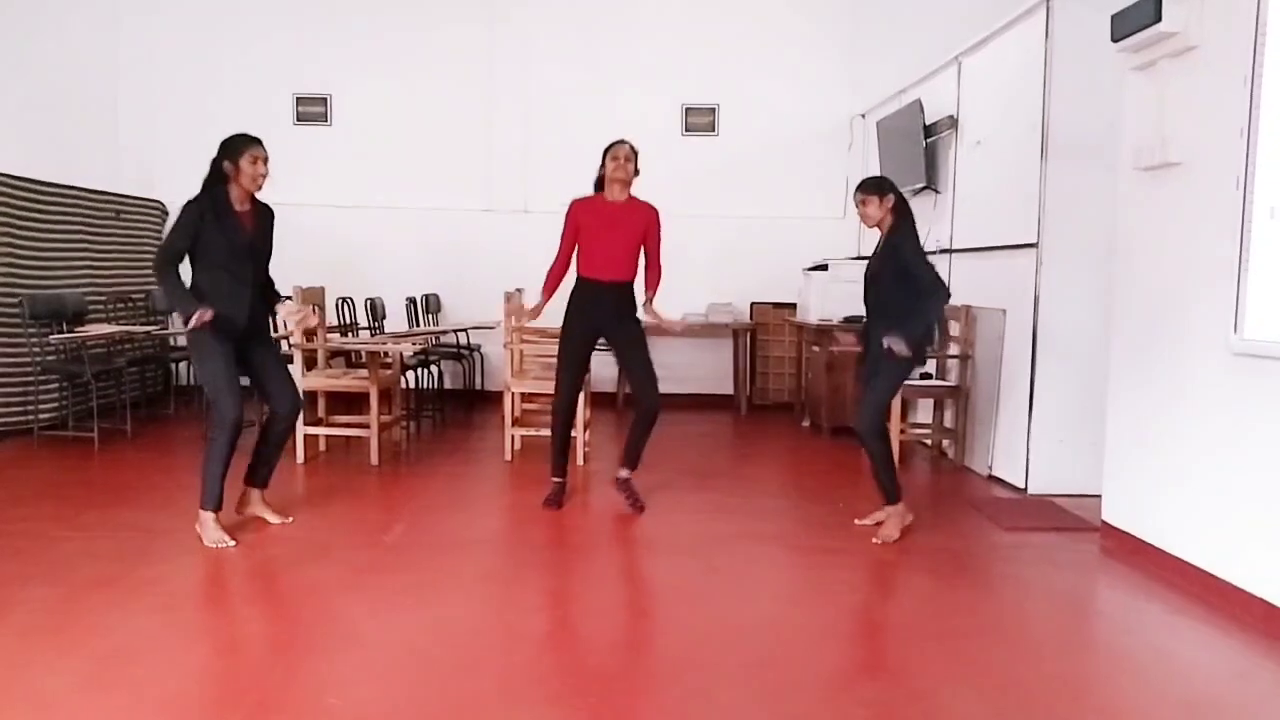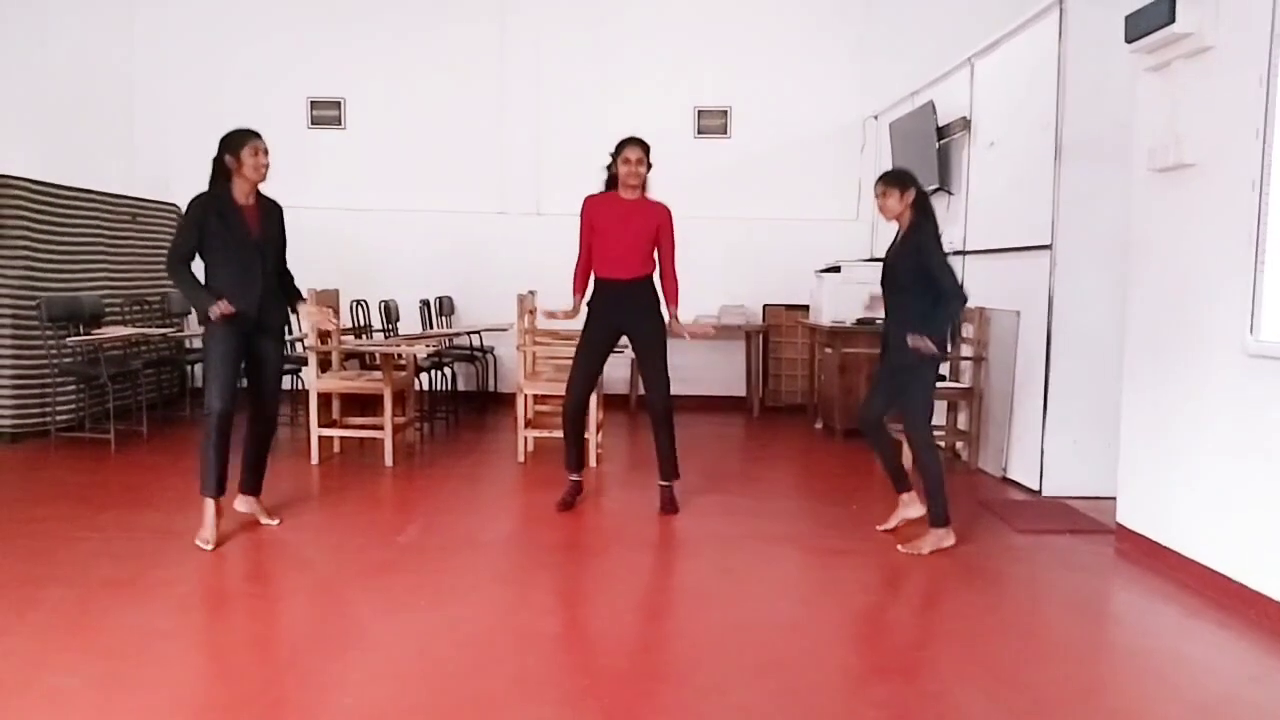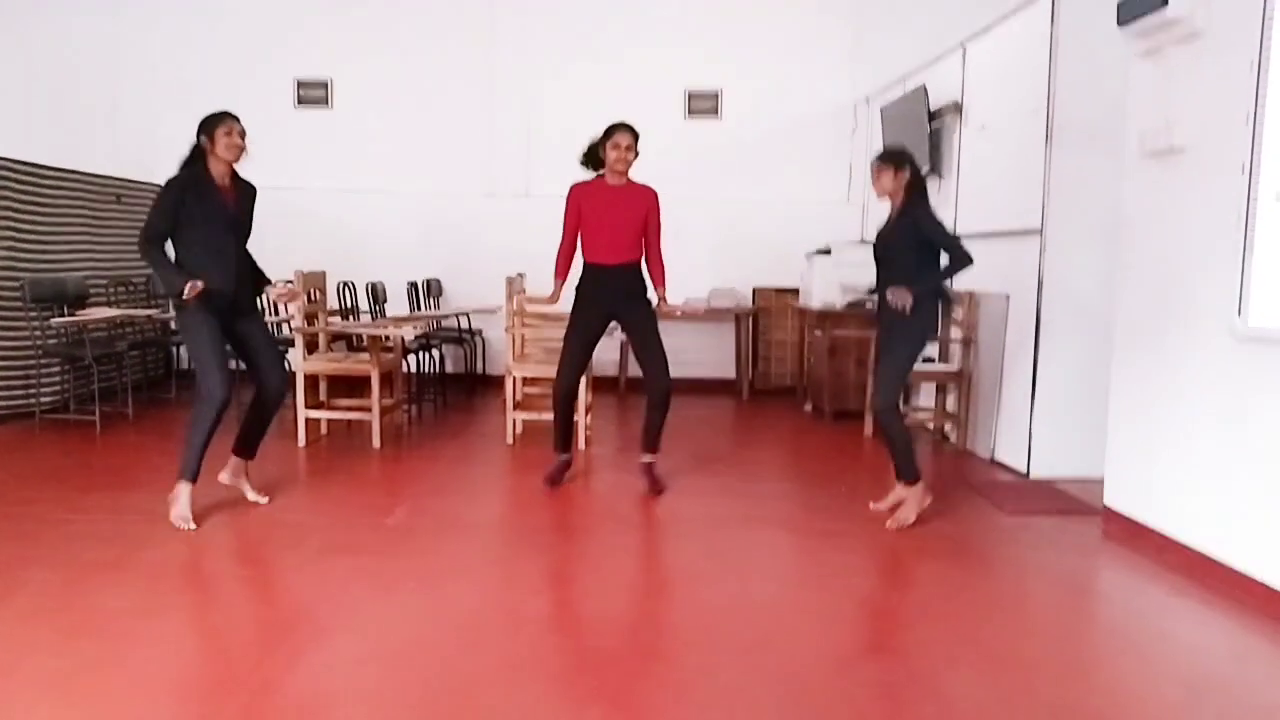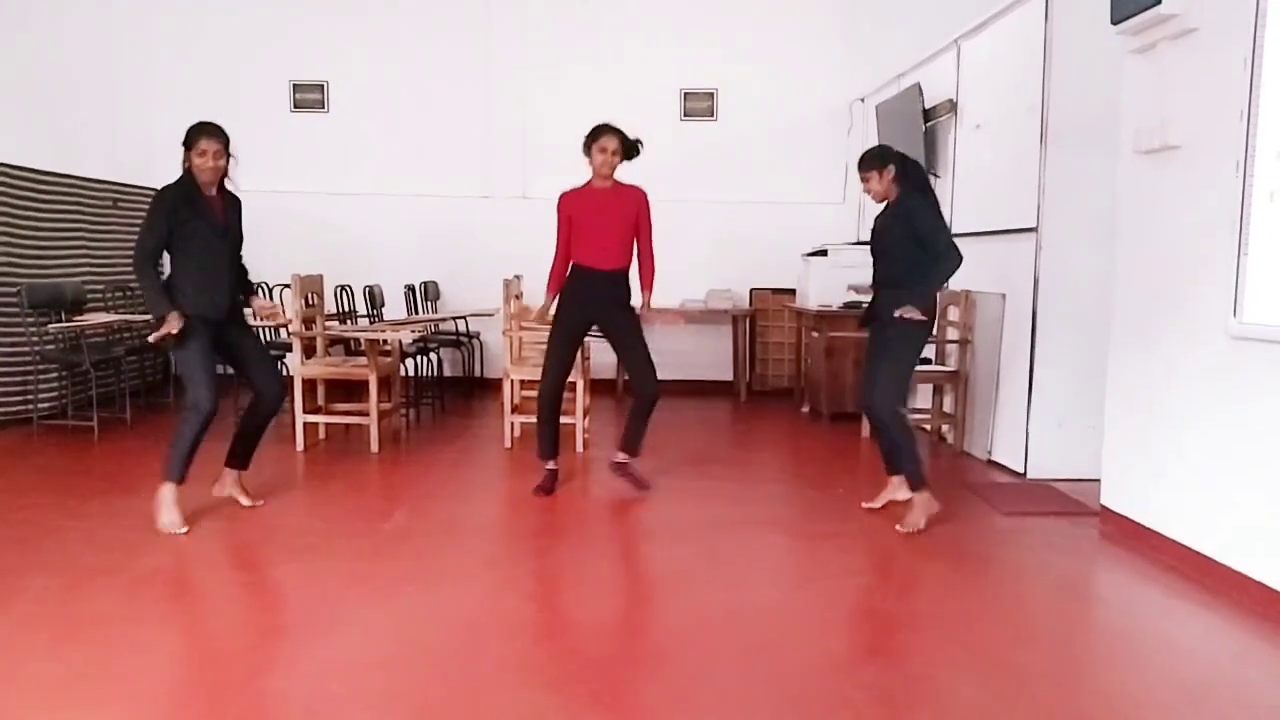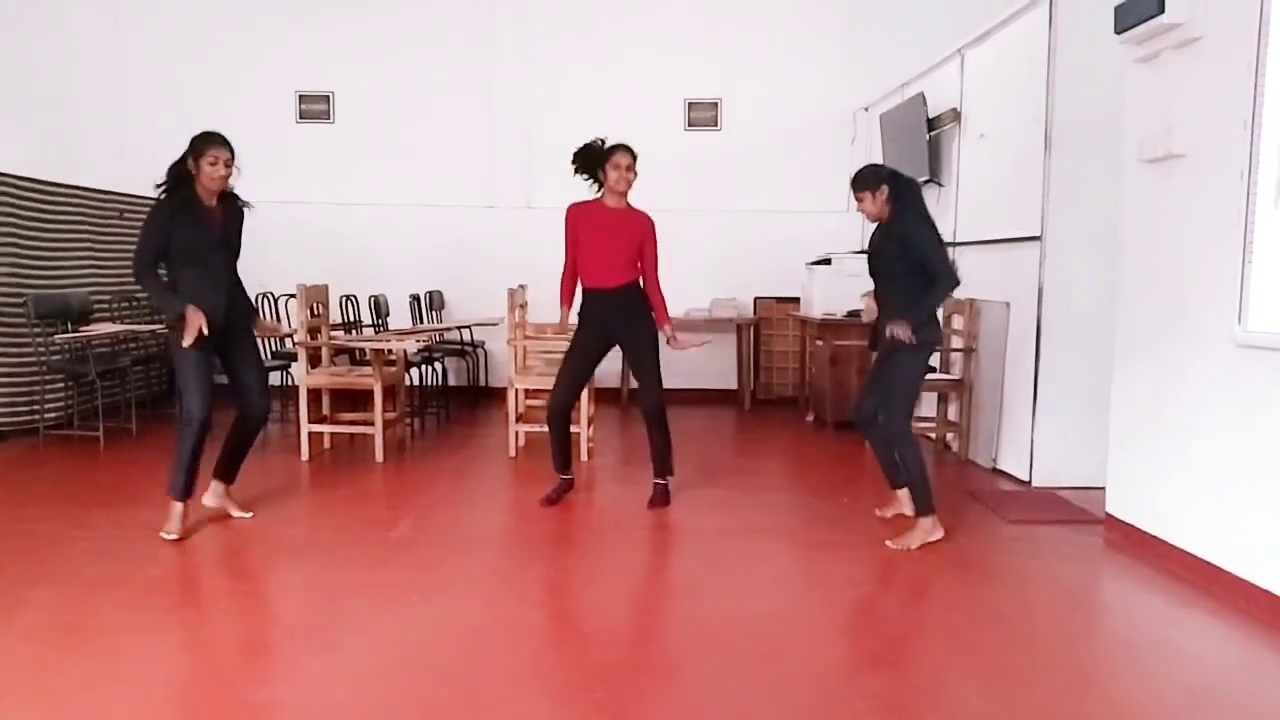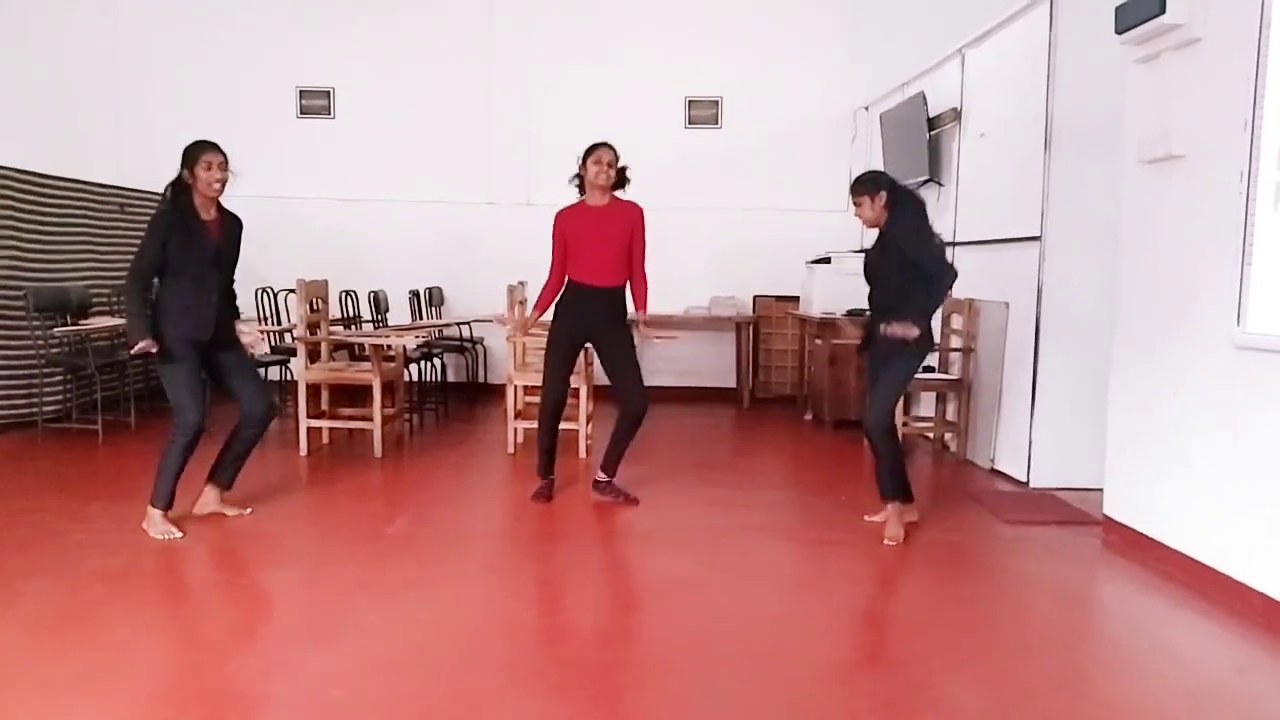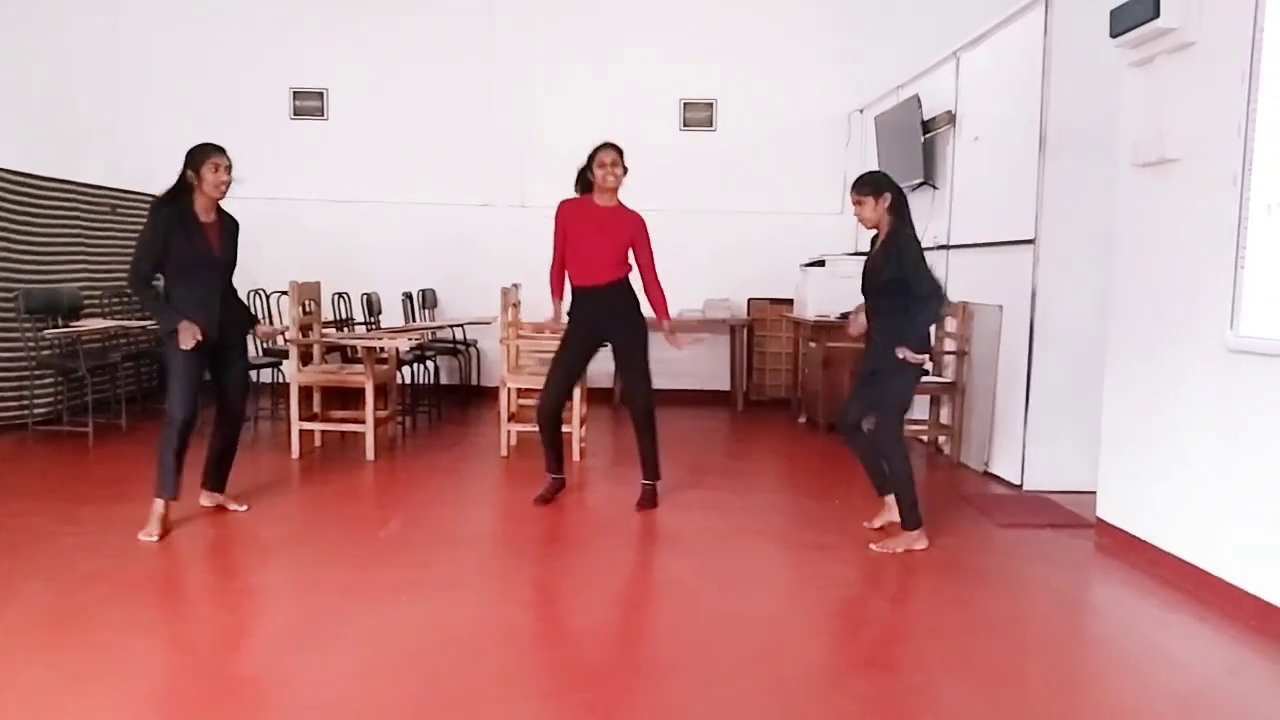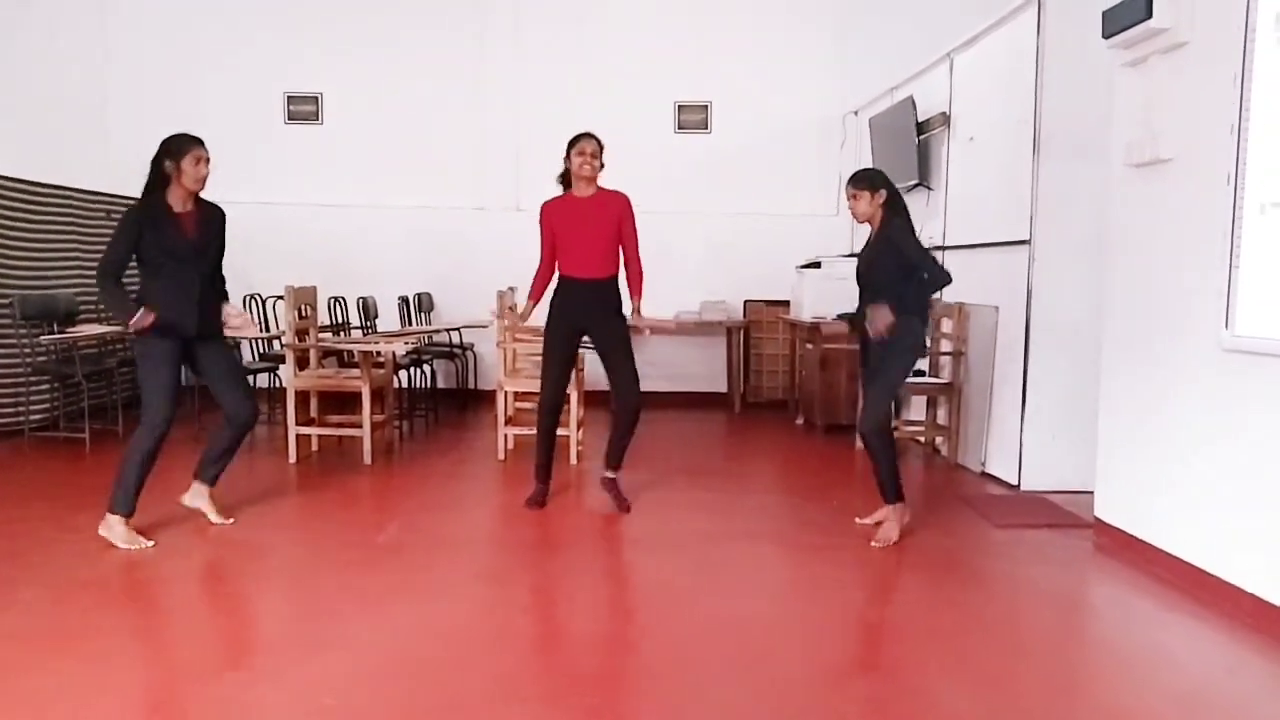
dt=0.4s
person 1, frame 1
left shoulder: (264, 215)
right shoulder: (202, 209)
right elbow: (164, 265)
left wrist: (280, 305)
right wrist: (189, 307)
left hip: (254, 326)
right hip: (212, 327)
left knee: (286, 405)
right knee: (228, 414)
left ankle: (253, 496)
right ankle: (208, 517)
person 1, frame 2
left shoulder: (272, 210)
right shoulder: (206, 206)
right elbow: (177, 263)
left wrist: (302, 304)
right wrist: (207, 301)
left hip: (267, 322)
right hip: (227, 320)
left knee: (266, 409)
right knee: (219, 406)
left ankle: (247, 495)
right ankle: (211, 505)
person 1, frame 3
left shoulder: (246, 191)
right shoulder: (182, 186)
right elbow: (150, 243)
left wrist: (267, 285)
right wrist: (180, 282)
left hip: (241, 301)
right hip: (200, 302)
left knee: (275, 383)
right knee: (217, 389)
left ankle: (237, 466)
right ankle: (183, 488)
person 1, frame 4
left shoulder: (231, 202)
right shoulder: (170, 200)
right elbow: (144, 261)
left wrist: (251, 298)
right wrist: (167, 311)
left hip: (227, 314)
right hip: (190, 316)
left knee: (271, 389)
right knee: (203, 401)
left ankle: (231, 477)
right ankle: (167, 492)
person 1, frame 5
left shoulder: (234, 210)
right shoulder: (171, 210)
right elbow: (144, 270)
left wrist: (252, 314)
right wrist: (184, 308)
left hip: (234, 322)
right hip: (193, 325)
left knee: (256, 406)
right knee: (197, 411)
left ankle: (218, 490)
right ankle: (178, 503)
person 1, frame 6
left shoulder: (231, 224)
right shoulder: (168, 220)
right elbow: (138, 280)
left wrist: (233, 322)
right wrist: (141, 331)
left hip: (218, 335)
right hip: (175, 336)
left knee: (260, 409)
right knee: (191, 419)
left ankle: (212, 495)
right ankle: (156, 512)
person 1, frame 7
left shoulder: (229, 225)
right shoulder: (167, 220)
right elbow: (139, 279)
left wrist: (250, 321)
right wrist: (176, 322)
left hip: (227, 332)
right hip: (186, 333)
left knee: (233, 409)
right knee: (181, 411)
left ankle: (213, 489)
right ankle: (160, 510)
person 1, frame 8
left shoulder: (213, 216)
right shoulder: (143, 216)
right elbow: (108, 274)
left wrist: (224, 308)
right wrist: (128, 312)
left hip: (205, 329)
right hip: (159, 331)
left knee: (242, 411)
right knee: (158, 419)
left ankle: (199, 489)
right ankle: (115, 519)
person 2, frame 1
left shoulder: (902, 242)
right shoulder: (884, 246)
left elbow: (936, 294)
left wrist: (909, 339)
right wrist: (863, 338)
left hip: (898, 349)
right hip: (880, 347)
left knee: (866, 422)
right knee: (873, 424)
left ankle: (896, 507)
right ankle: (889, 506)
person 2, frame 2
left shoulder: (924, 238)
right shoulder: (902, 240)
left elbow: (954, 296)
left wrist: (932, 335)
right wrist: (886, 307)
left hip: (919, 350)
right hip: (899, 347)
left knee: (917, 434)
right knee: (870, 417)
left ankle: (941, 529)
right ankle: (908, 498)
person 2, frame 3
left shoulder: (918, 213)
right shoulder: (893, 218)
left elbow: (960, 257)
left wrist: (915, 292)
right wrist: (875, 291)
left hip: (914, 318)
right hip: (894, 318)
left knee: (883, 403)
right knee: (884, 401)
left ankle: (915, 490)
right ankle: (906, 485)
person 2, frame 4
left shoulder: (913, 208)
right shoulder: (888, 214)
left elbow: (950, 256)
left wrist: (919, 299)
right wrist: (873, 292)
left hip: (908, 321)
right hip: (886, 318)
left knee: (885, 404)
right knee: (872, 401)
left ankle: (922, 495)
right ankle: (898, 482)
person 2, frame 5
left shoulder: (910, 226)
right shoulder: (884, 231)
left elbow: (946, 277)
left wrist: (912, 321)
right wrist: (878, 300)
left hip: (911, 342)
right hip: (894, 341)
left knee: (896, 425)
right knee: (867, 414)
left ankle: (928, 521)
right ankle: (904, 495)
person 2, frame 6
left shoulder: (903, 230)
right shoulder: (888, 236)
left elbow: (946, 273)
left wrist: (916, 320)
right wrist: (871, 330)
left hip: (905, 342)
right hip: (886, 341)
left knee: (875, 419)
right knee: (881, 422)
left ankle: (895, 506)
right ankle: (901, 504)
person 2, frame 7
left shoulder: (903, 242)
right shoulder: (881, 243)
left elbow: (933, 298)
left wrist: (912, 342)
right wrist: (867, 315)
left hip: (901, 355)
right hip: (881, 351)
left knee: (886, 435)
right knee: (851, 421)
left ankle: (913, 531)
right ankle: (892, 501)
person 2, frame 8
left shoulder: (897, 233)
right shoulder: (873, 241)
left elbow: (939, 277)
left wrist: (894, 312)
right wrist: (856, 323)
left hip: (901, 341)
right hip: (878, 342)
left knee: (871, 420)
right knee: (876, 424)
left ankle: (894, 511)
right ankle: (892, 502)
person 3, frame 1
left shoulder: (646, 214)
right shoulder: (579, 209)
left elbow: (652, 266)
right elbow: (562, 260)
left wrist: (649, 306)
right wrist: (542, 301)
left hip: (621, 308)
right hip: (581, 304)
left knee: (647, 399)
right knee: (565, 400)
left ankle: (625, 474)
right ankle: (558, 480)
person 3, frame 2
left shoulder: (659, 213)
right shoulder: (593, 206)
left elbow: (667, 269)
right elbow: (584, 262)
left wrist: (673, 317)
right wrist: (575, 304)
left hip: (644, 305)
right hip: (604, 305)
left knee: (658, 399)
right knee: (575, 397)
left ankle: (667, 483)
right ankle: (574, 479)
person 3, frame 3
left shoulder: (647, 197)
right shoulder: (580, 193)
left elbow: (653, 251)
right elbow: (567, 246)
left wrist: (662, 296)
right wrist: (557, 287)
left hip: (632, 290)
right hip: (591, 290)
left knee: (660, 382)
right knee: (566, 383)
left ankle: (649, 459)
right ankle: (563, 457)
person 3, frame 4
left shoulder: (635, 197)
right shoulder: (570, 200)
left elbow: (645, 254)
right elbow: (562, 257)
left wrist: (648, 299)
right wrist: (548, 300)
left hip: (616, 297)
right hip: (578, 294)
left knee: (647, 386)
right knee: (550, 387)
left ankle: (623, 458)
right ankle: (550, 467)
person 3, frame 5
left shoulder: (642, 222)
right shoulder: (577, 214)
left elbow: (650, 278)
right elbow: (570, 268)
left wrist: (666, 326)
right wrist: (564, 313)
left hip: (633, 312)
right hip: (593, 313)
left knee: (652, 402)
right knee: (558, 404)
left ankle: (661, 480)
right ankle: (565, 477)
person 3, frame 6
left shoulder: (632, 214)
right shoulder: (565, 218)
left elbow: (636, 270)
right elbow: (557, 272)
left wrist: (641, 315)
right wrist: (536, 313)
left hip: (612, 311)
right hip: (572, 308)
left knee: (636, 402)
right knee: (552, 399)
left ankle: (604, 477)
right ankle: (546, 477)
person 3, frame 7
left shoulder: (633, 221)
right shoulder: (567, 210)
left elbow: (648, 273)
right elbow: (559, 264)
left wrist: (665, 323)
right wrist: (556, 307)
left hip: (622, 308)
right hip: (583, 311)
left knee: (639, 401)
right knee: (550, 403)
left ankle: (649, 483)
right ankle: (556, 476)
person 3, frame 8
left shoulder: (618, 203)
right shoulder: (551, 209)
left elbow: (632, 258)
right elbow: (547, 263)
left wrist: (635, 306)
right wrist: (529, 304)
left hip: (606, 302)
right hip: (565, 302)
left knee: (628, 399)
right knee: (551, 400)
left ankle: (610, 474)
right ankle: (542, 481)
